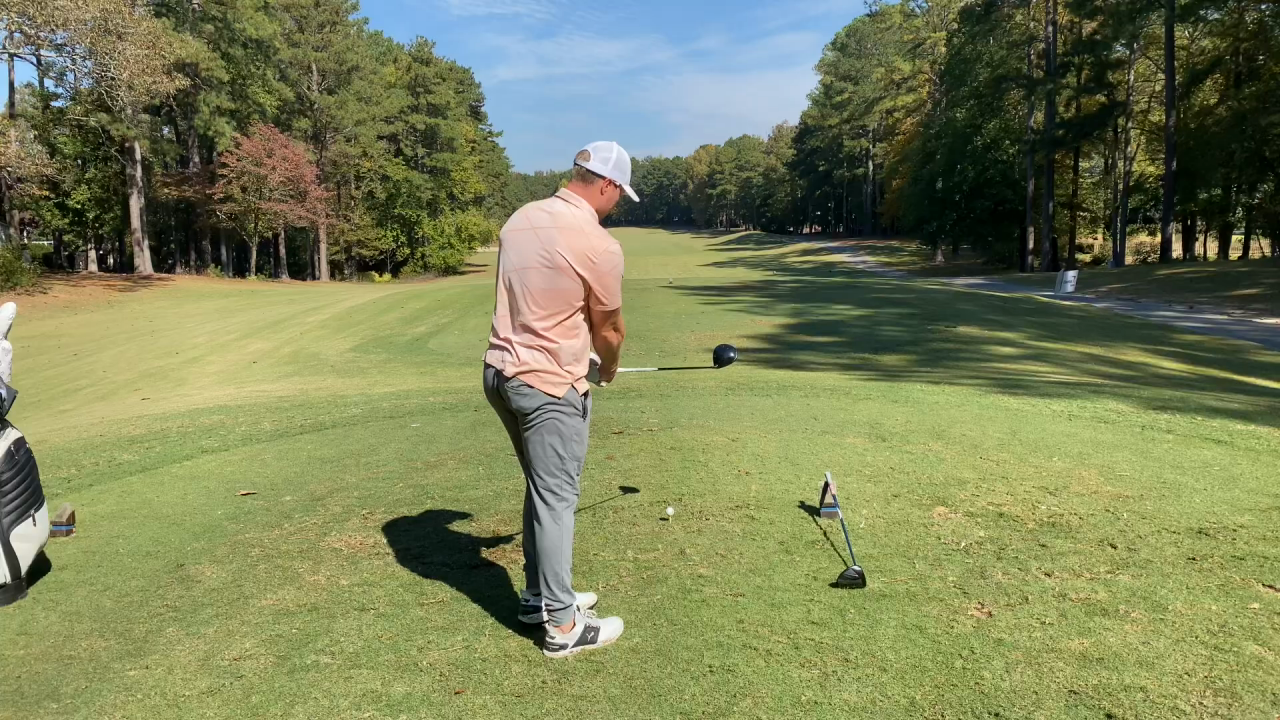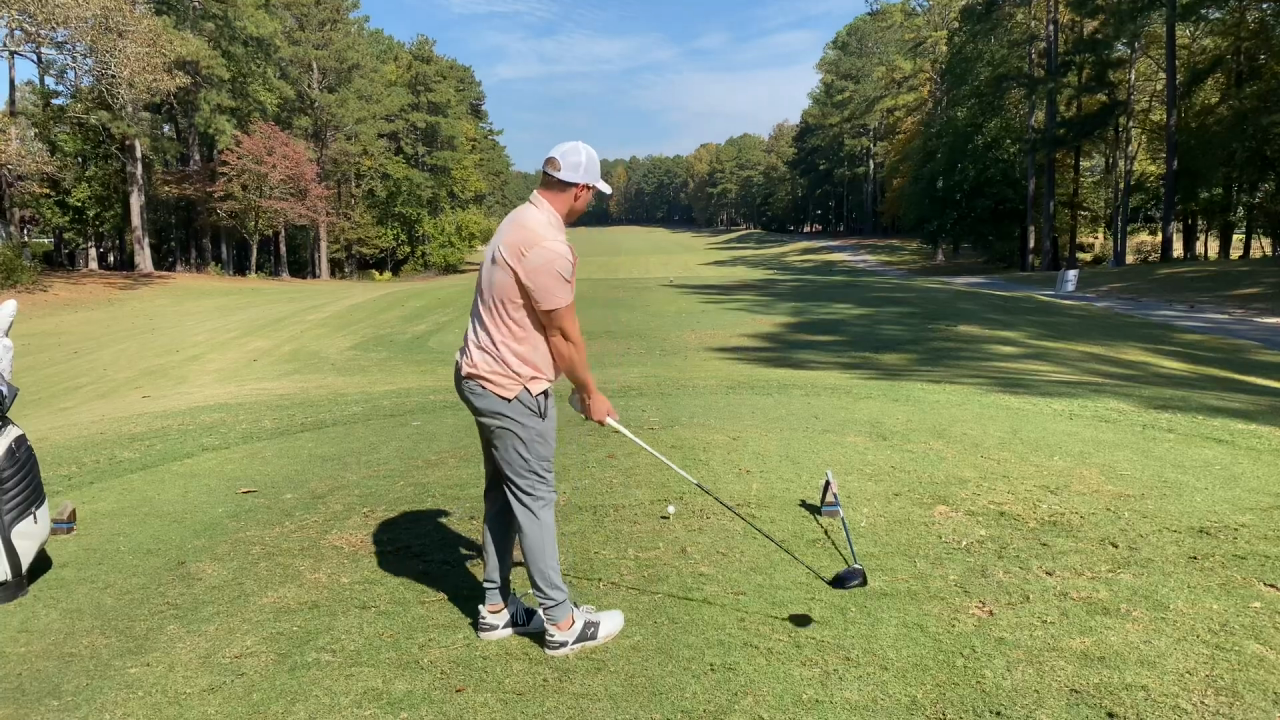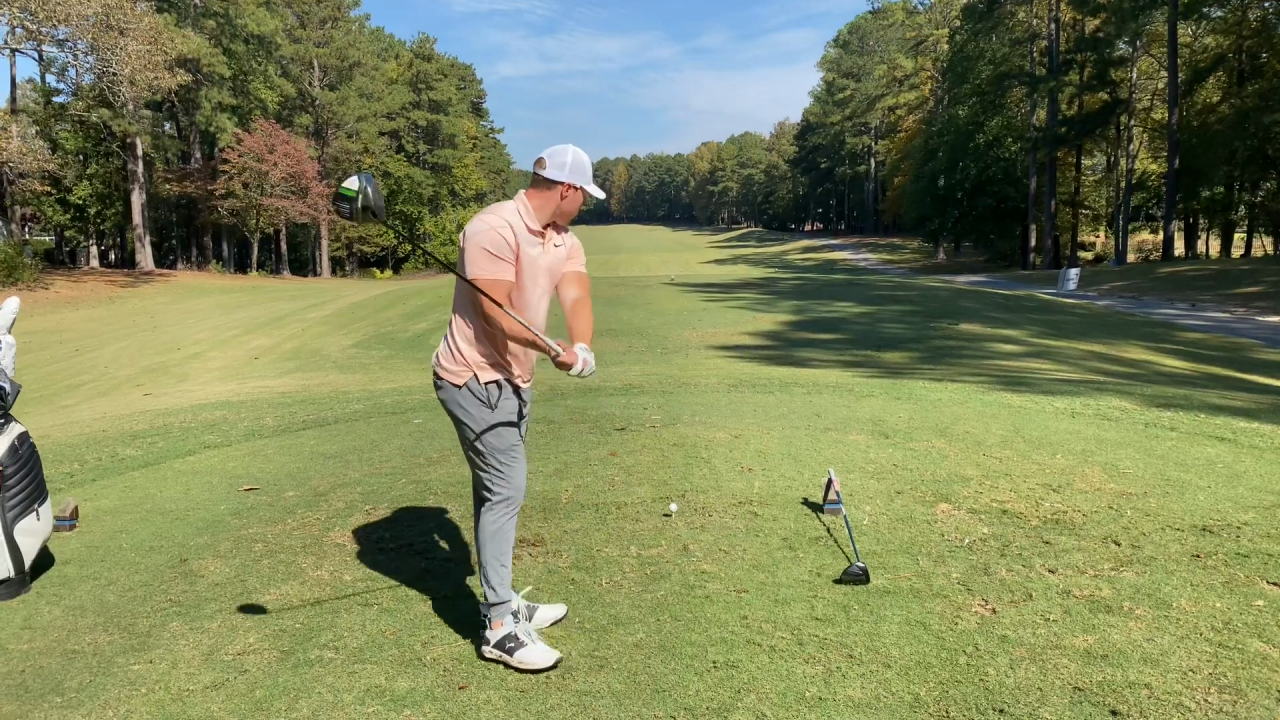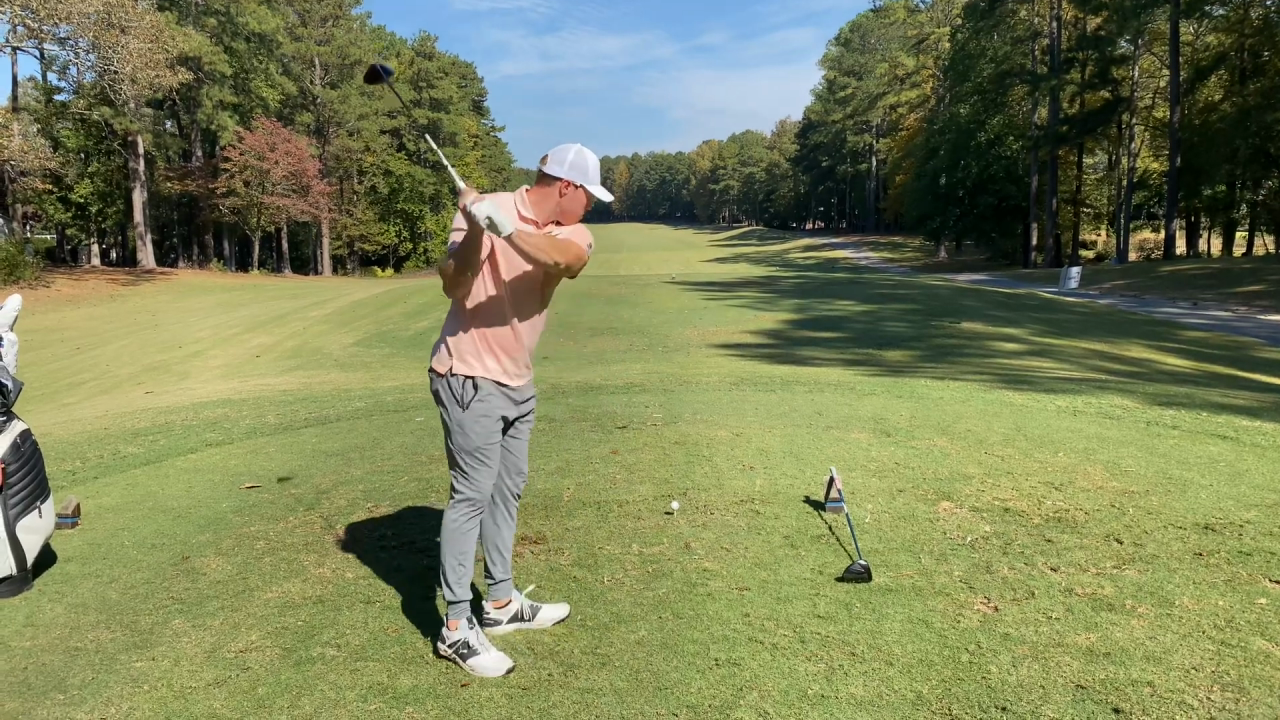
dt=0.3s
person 1, frame 1
left shoulder: (521, 218)
right shoulder: (599, 246)
right elbow: (608, 328)
right wrist: (609, 364)
left hip: (503, 373)
right hip: (550, 386)
left knee: (543, 488)
right knee: (557, 499)
left ankle: (538, 593)
right ankle: (564, 625)
person 1, frame 2
left shoulder: (525, 221)
right shoulder: (546, 245)
right elbow: (563, 334)
left wrist: (574, 380)
right wrist: (592, 393)
left hip: (485, 375)
right hip: (511, 387)
left knee: (504, 494)
right knee: (533, 500)
left ankle: (497, 609)
right ankle: (561, 623)
person 1, frame 3
left shoulder: (567, 242)
right shoulder: (493, 226)
left elbow: (577, 296)
right elbow: (498, 309)
left wrist: (580, 345)
right wrist: (551, 349)
left hip: (512, 382)
right hip: (474, 379)
left knee: (501, 490)
right knee: (504, 491)
left ankle: (499, 602)
right ankle: (500, 626)
person 1, frame 4
left shoulder: (573, 233)
right shoulder: (481, 209)
left elbow: (561, 257)
right elbow: (452, 285)
left wrist: (507, 229)
right wrist: (476, 233)
left hip: (519, 381)
right hip: (468, 376)
left knee: (507, 490)
right knee: (473, 493)
left ankle: (501, 602)
right ankle: (456, 626)
